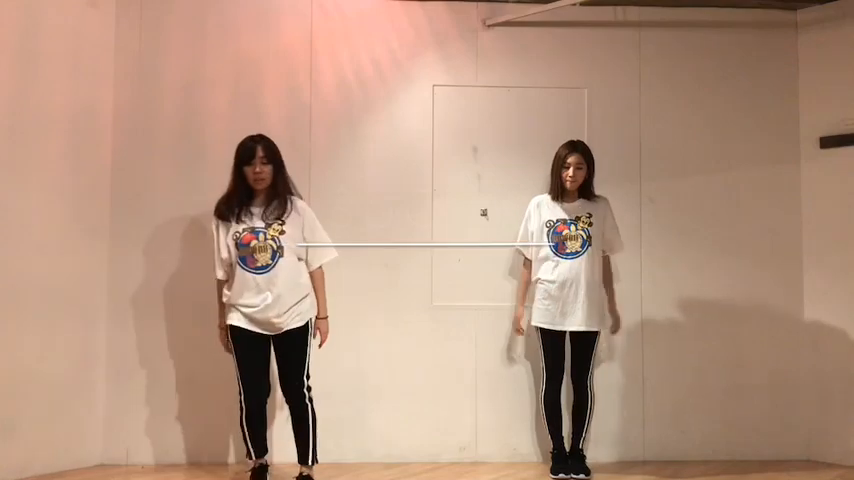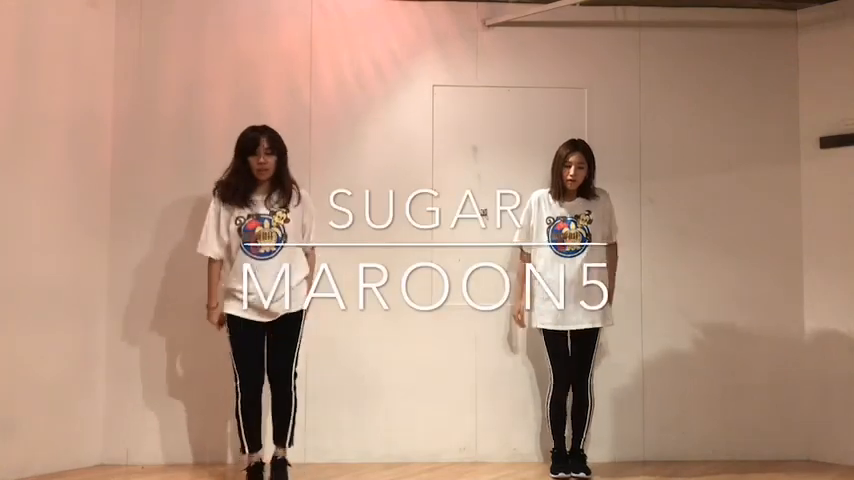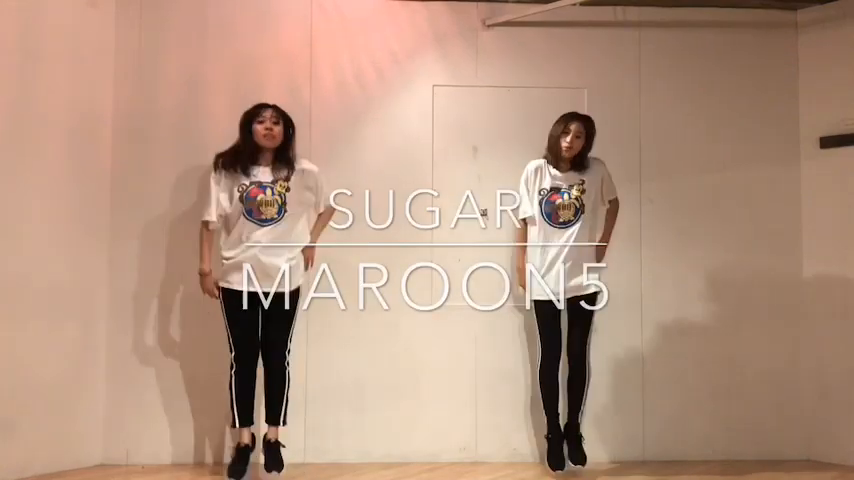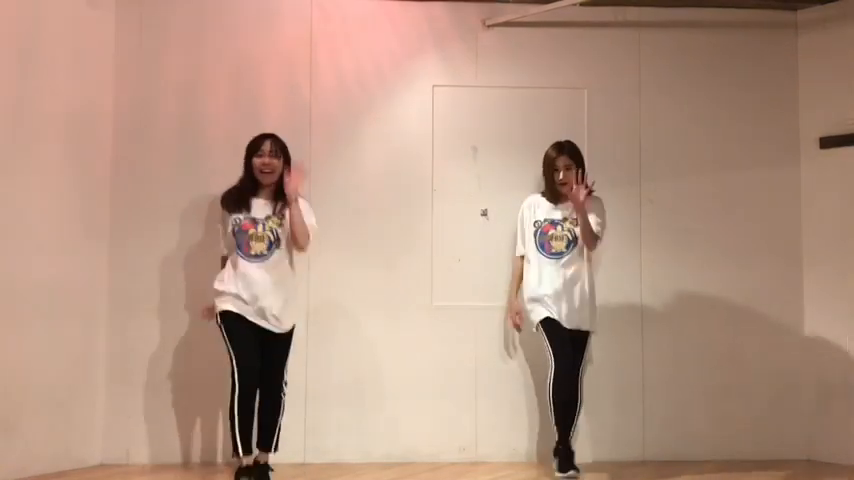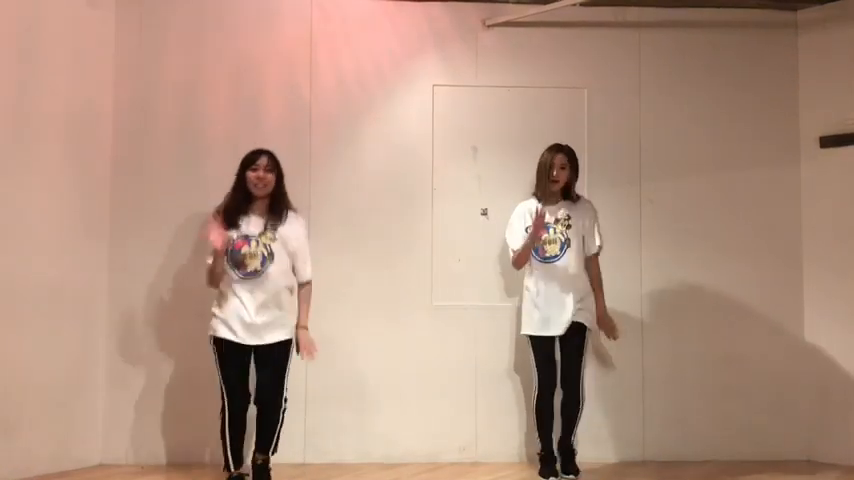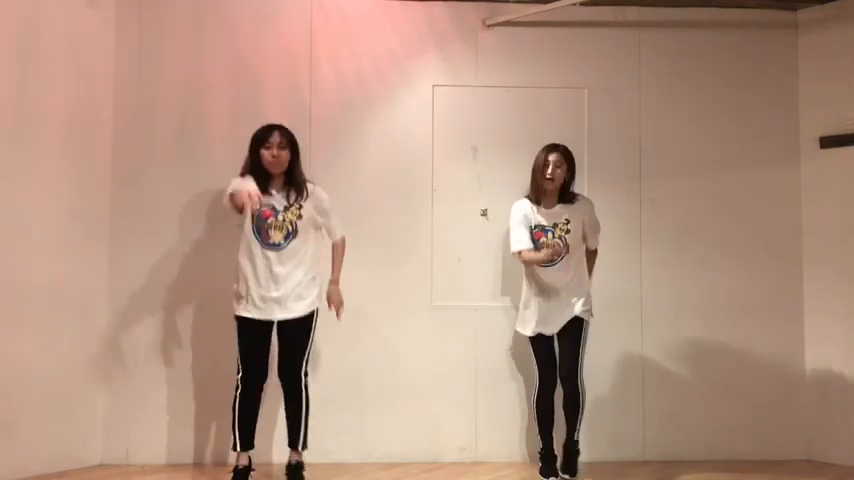
dt=0.4s
person 1, frame 1
left shoulder: (295, 209)
right shoulder: (227, 214)
left elbow: (314, 265)
right elbow: (223, 274)
left wrist: (322, 314)
right wrist: (223, 321)
left hip: (293, 317)
right hip: (245, 319)
left knee: (297, 393)
right knee: (252, 395)
person 1, frame 2
left shoulder: (296, 198)
right shoulder: (226, 198)
left elbow: (308, 249)
right elbow: (216, 254)
left wrist: (306, 290)
right wrist: (213, 302)
left hip: (288, 304)
right hip: (242, 306)
left knee: (283, 379)
right knee: (248, 383)
person 1, frame 3
left shoulder: (301, 172)
right shoulder: (227, 170)
left elbow: (327, 204)
right elbow: (210, 219)
left wrist: (312, 238)
right wrist: (205, 265)
left hip: (285, 279)
right hip: (238, 279)
left knee: (277, 357)
right knee: (243, 357)
left ankle: (273, 437)
right ankle: (244, 440)
person 1, frame 4
left shoulder: (294, 205)
right shoulder: (233, 203)
left elbow: (302, 243)
left wrist: (293, 196)
right wrist: (217, 295)
left hip: (277, 309)
right hip: (236, 305)
left knee: (273, 386)
right knee: (245, 376)
person 1, frame 5
left shoulder: (291, 221)
right shoulder: (226, 220)
left elbow: (304, 279)
right elbow: (214, 281)
left wrist: (302, 327)
right wrist: (217, 254)
left hip: (275, 327)
right hip: (230, 326)
left knee: (271, 398)
right knee: (234, 401)
person 1, frame 6
left shoulder: (312, 195)
right shoulder: (246, 187)
left elbow: (337, 236)
right elbow: (234, 200)
left wrist: (335, 282)
right wrist: (244, 194)
left hip: (298, 301)
right hip: (252, 303)
left knee: (293, 375)
right knee: (250, 380)
person 2, frame 1
left shoulder: (600, 207)
right shoulder: (539, 205)
left elbow: (605, 259)
right elbow: (528, 260)
left wrist: (612, 305)
right wrist: (520, 306)
left hip: (588, 309)
right hip: (549, 309)
left knee: (582, 382)
right knee: (553, 381)
left ankle: (577, 452)
right ankle: (558, 452)
person 2, frame 2
left shoulder: (600, 201)
right shoulder: (539, 201)
left elbow: (610, 246)
right elbow: (525, 251)
left wrist: (610, 288)
right wrist: (520, 298)
left hip: (588, 307)
right hip: (550, 307)
left knee: (582, 380)
right knee: (561, 380)
right ankle: (559, 452)
person 2, frame 3
left shoulder: (595, 170)
right shoulder: (536, 170)
left elbow: (612, 202)
right elbow: (525, 219)
left wrist: (603, 242)
right wrist: (520, 263)
left hip: (582, 277)
right hip: (544, 278)
left knee: (578, 355)
right knee: (550, 355)
left ankle: (573, 431)
right ankle: (554, 433)
person 2, frame 4
left shoulder: (591, 204)
right shoulder: (531, 206)
left elbow: (592, 244)
right elbow: (522, 255)
left wrist: (580, 208)
right wrist: (514, 298)
left hip: (578, 304)
right hip: (542, 301)
left knee: (572, 376)
right knee: (560, 366)
left ankle: (563, 449)
right ankle: (564, 442)
person 2, frame 5
left shoulder: (584, 208)
right shoulder: (526, 210)
left elbow: (591, 260)
right elbow: (518, 261)
left wrist: (601, 307)
right wrist: (536, 232)
left hip: (575, 308)
right hip: (539, 309)
left knee: (572, 382)
right knee: (546, 382)
left ankle: (566, 449)
person 2, frame 6
left shoulder: (582, 207)
right shoulder: (522, 209)
right elbow: (521, 254)
right wrist: (539, 257)
left hip: (574, 306)
right hip: (537, 309)
left knee: (570, 376)
right knee: (546, 379)
left ankle: (570, 451)
right ankle: (547, 452)
